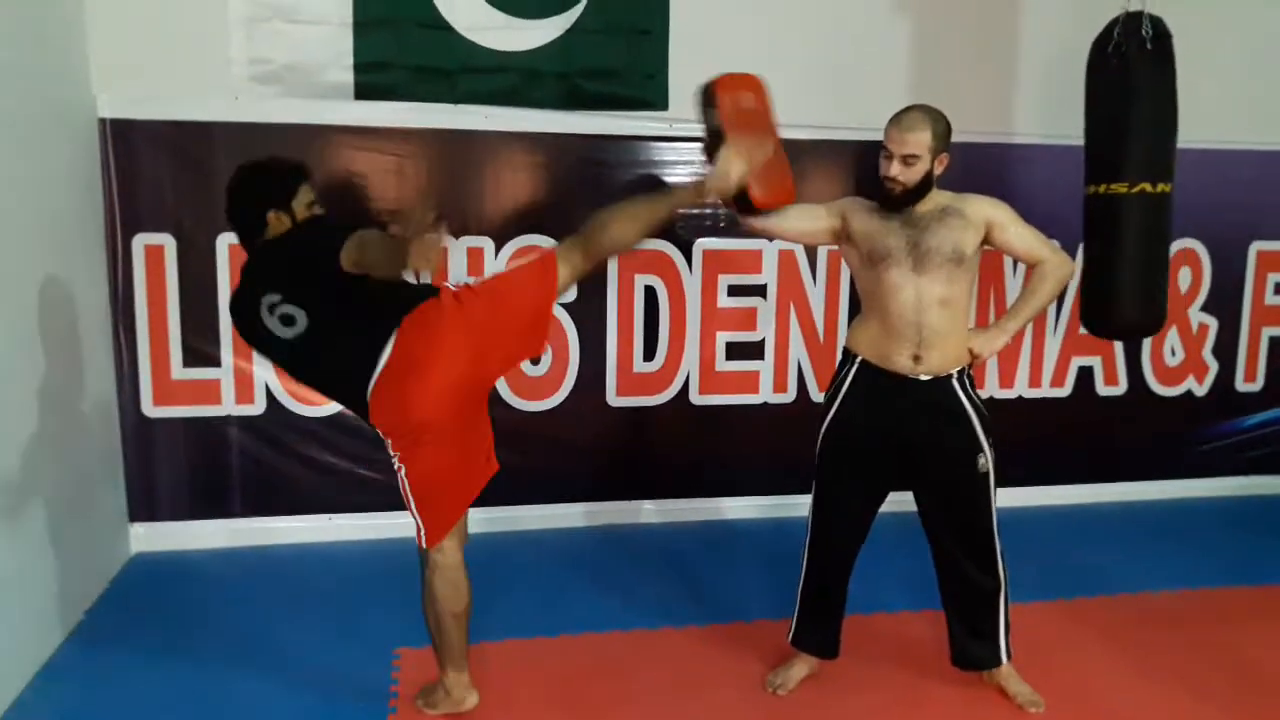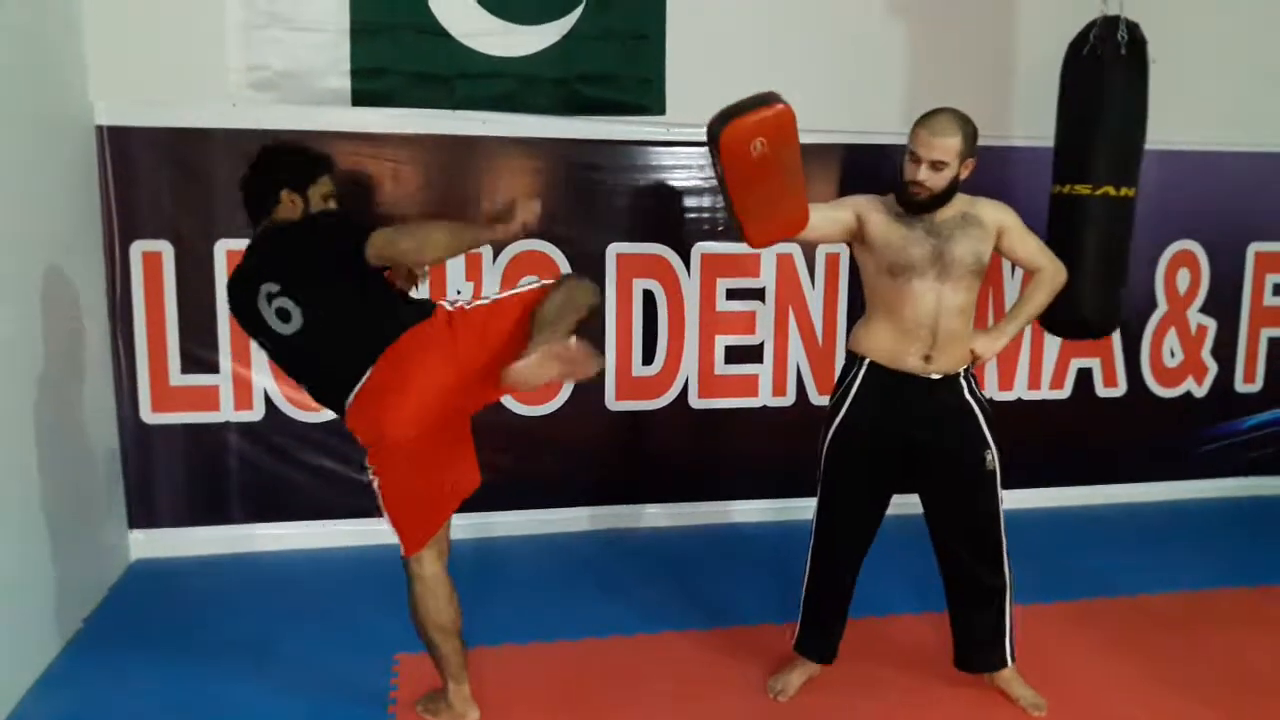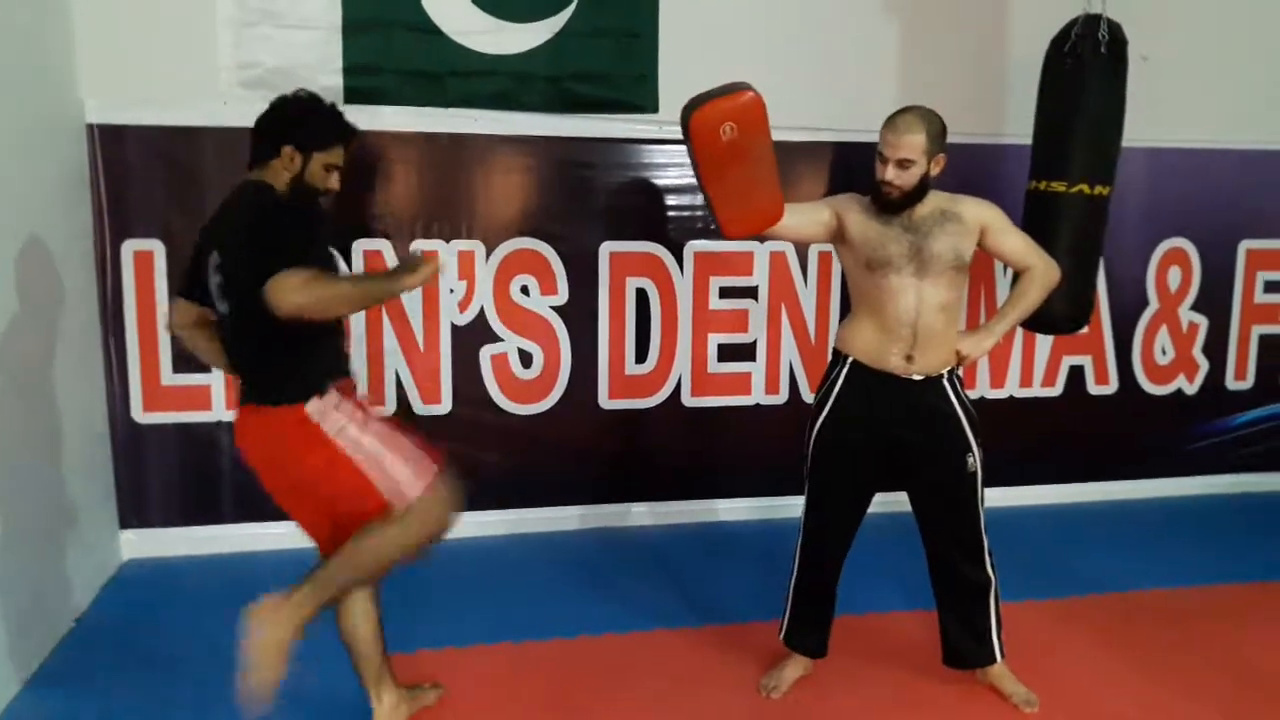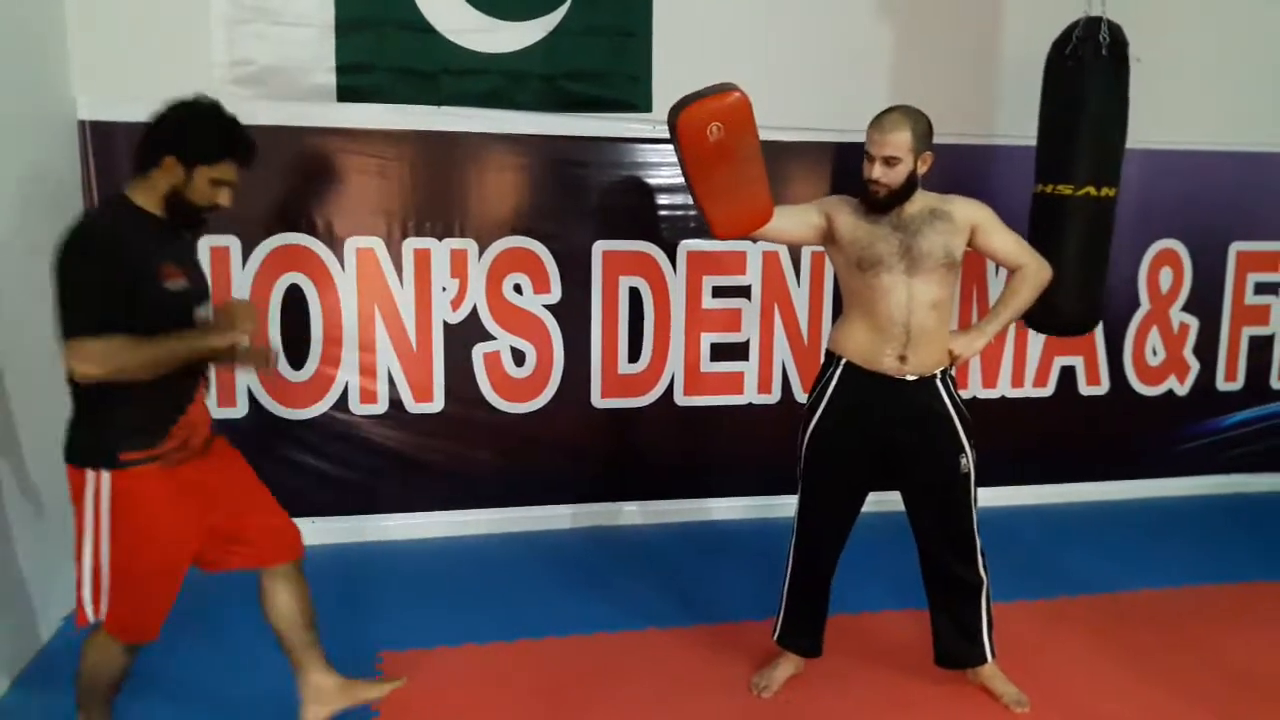
dt=0.4s
person 1, frame 1
left shoulder: (979, 213)
right shoulder: (851, 216)
left elbow: (1057, 264)
right elbow: (766, 219)
left wrist: (1002, 332)
left hip: (947, 399)
right hip: (867, 392)
left knee: (971, 538)
right knee: (834, 531)
left ankle: (990, 659)
right ankle: (811, 646)
person 1, frame 2
left shoulder: (990, 218)
right shoulder: (867, 212)
left elbow: (1050, 271)
left wrist: (1001, 335)
left hip: (952, 397)
right hip: (873, 391)
left knee: (977, 539)
right knee: (840, 534)
left ankle: (994, 661)
right ankle: (810, 652)
person 1, frame 3
left shoulder: (972, 216)
right shoulder: (847, 213)
left elbow: (1044, 270)
right elbow: (768, 220)
left wrist: (989, 334)
left hip: (936, 397)
right hip: (855, 391)
left knee: (960, 536)
right knee: (825, 531)
left ankle: (984, 657)
right ankle: (803, 648)
person 1, frame 4
left shoulder: (962, 215)
right shoulder: (838, 215)
left elbow: (1035, 268)
right elbow: (757, 222)
left wrist: (981, 334)
left hip: (929, 398)
right hip: (849, 392)
left knee: (953, 537)
right knee: (818, 530)
left ankle: (976, 658)
right ankle: (796, 647)
person 2, frame 1
left shoulder: (246, 311)
right shoulder: (305, 243)
right elbow: (363, 253)
right wrist: (410, 253)
left hip: (403, 402)
right hip: (443, 333)
left knee: (442, 546)
right knee: (582, 248)
right ankle: (700, 190)
person 2, frame 2
left shoulder: (243, 290)
right shoulder: (315, 233)
right elbow: (401, 247)
right wrist: (499, 227)
left hip: (375, 413)
right hip: (426, 348)
left knee: (425, 556)
right knee: (571, 290)
right ankle: (543, 358)
person 2, frame 3
left shoulder: (229, 220)
right shoulder: (283, 213)
left elbow: (185, 322)
right elbow: (292, 296)
right wrist: (395, 280)
left hip: (269, 415)
right hip: (308, 415)
left knee: (352, 552)
right knee: (431, 506)
right ankle: (286, 610)
person 2, frame 4
left shoulder: (171, 229)
right shoulder: (101, 242)
right elbow: (88, 358)
left wrist: (226, 342)
right wrist: (210, 336)
left hip: (193, 444)
right hip: (124, 464)
left knee: (279, 549)
right knee: (121, 615)
